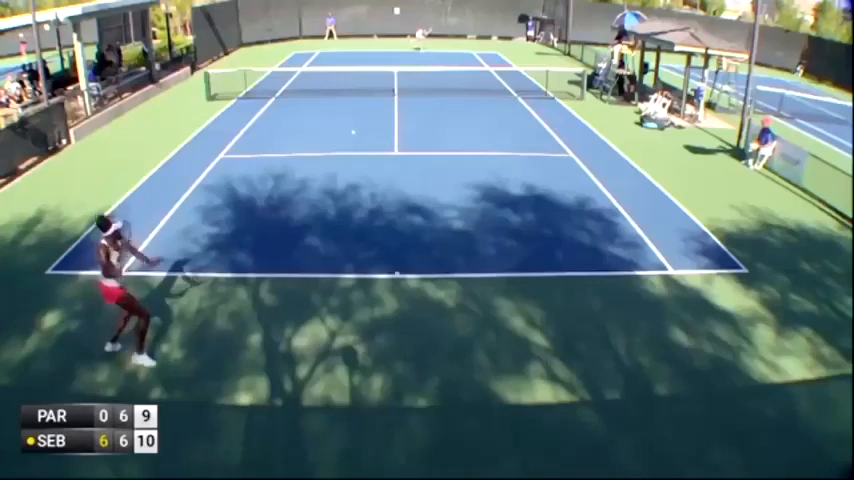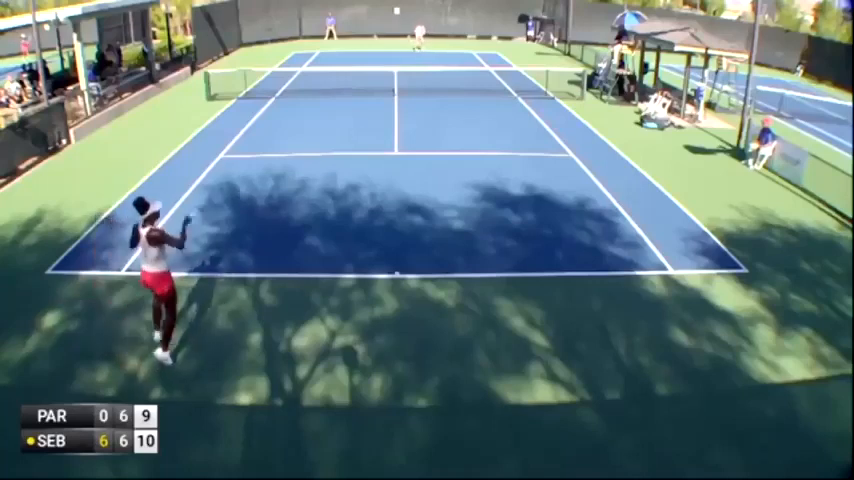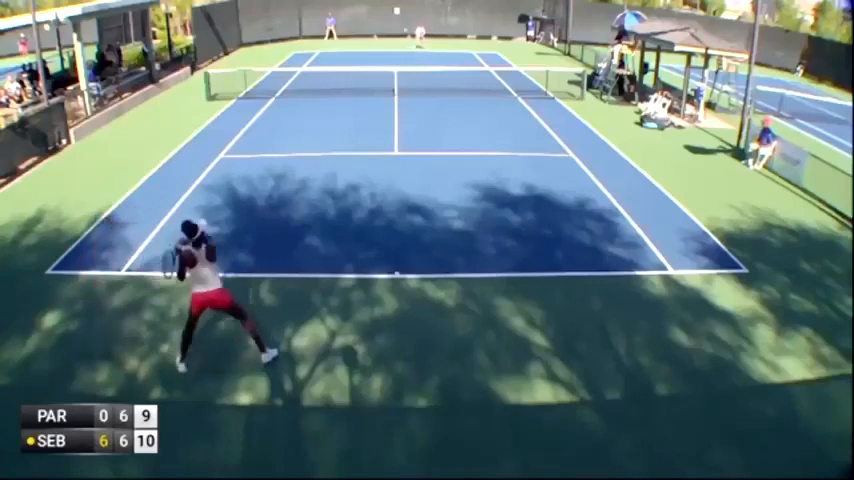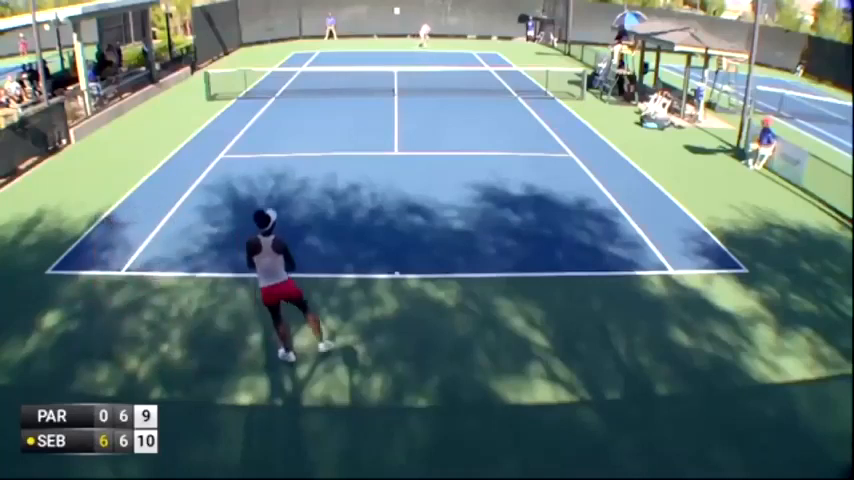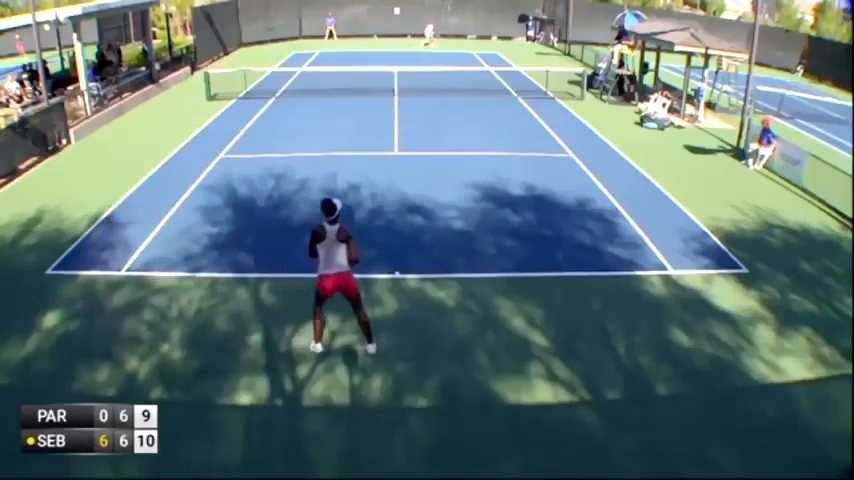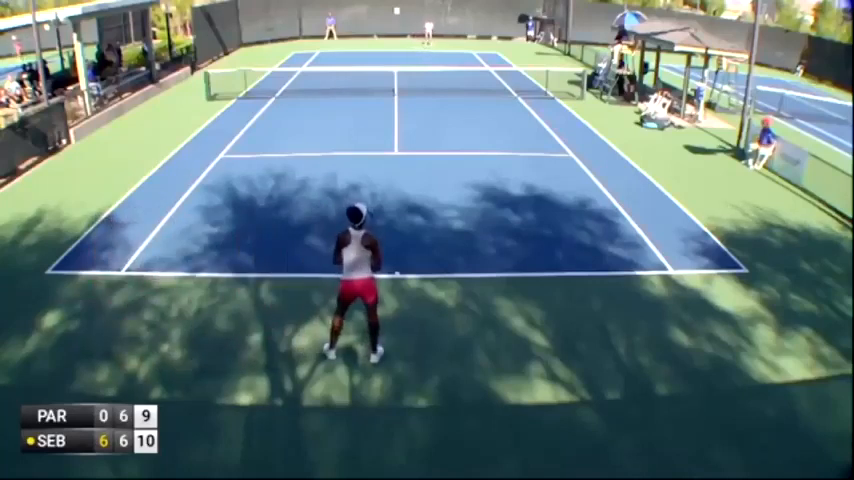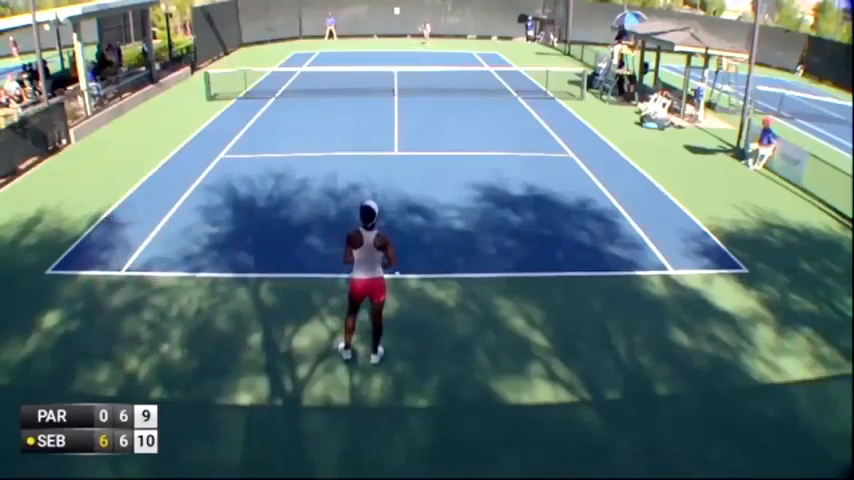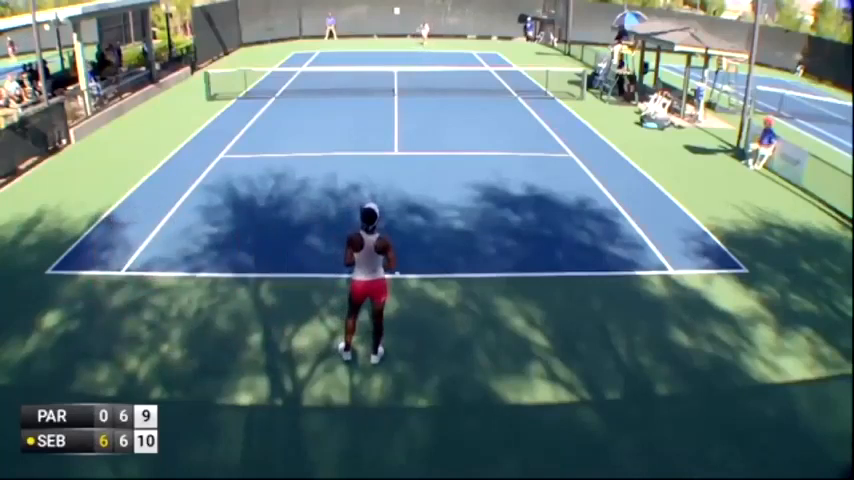
dt=0.4s
person 1, frame 1
left shoulder: (119, 239)
right shoulder: (103, 248)
left elbow: (133, 250)
right elbow: (106, 273)
left wrist: (149, 260)
right wrist: (116, 270)
left hip: (115, 285)
right hip: (111, 288)
left knee: (129, 311)
right knee: (144, 315)
left ankle: (113, 343)
right ankle: (140, 354)
person 1, frame 2
left shoulder: (137, 227)
right shoulder: (156, 233)
left elbow: (132, 245)
right elbow: (180, 245)
right wrist: (184, 225)
left hip: (147, 274)
right hip: (160, 276)
left knee: (158, 301)
right knee: (171, 313)
left ankle: (157, 331)
right ankle: (163, 350)
person 1, frame 3
left shoulder: (185, 254)
right shoulder: (210, 248)
left elbow: (181, 277)
left hip: (198, 296)
right hip: (218, 293)
left knee: (190, 327)
right knee: (245, 319)
left ankle: (182, 361)
right ankle: (265, 353)
person 1, frame 4
left shoulder: (251, 243)
right shoulder: (280, 243)
left elbow: (251, 265)
right elbow: (290, 267)
left hip: (268, 289)
right hip: (285, 284)
left knee: (277, 318)
right knee: (306, 309)
left ankle: (287, 351)
right ankle: (322, 342)
person 1, frame 5
left shoulder: (316, 231)
right shoulder: (345, 233)
left elbow: (312, 254)
right elbow: (355, 259)
left hip: (325, 278)
right hip: (344, 276)
left knee: (318, 307)
right knee: (358, 309)
left ankle: (317, 343)
right ankle: (370, 343)
person 1, frame 6
left shoulder: (342, 237)
right shoulder: (370, 239)
left elbow: (336, 260)
right elbow: (377, 265)
left hip: (348, 283)
right hip: (367, 282)
left knee: (339, 314)
right knee: (372, 316)
left ankle: (331, 349)
right ankle: (374, 352)
person 1, frame 7
left shoulder: (352, 236)
right shoulder: (382, 239)
left elbow: (347, 260)
right elbow: (392, 263)
left hip: (357, 282)
right hip: (377, 282)
left knee: (351, 314)
right knee: (377, 317)
left ankle: (346, 348)
right ankle: (375, 353)
person 1, frame 8
left shoulder: (353, 239)
right shoulder: (383, 242)
left elbow: (348, 262)
right elbow: (392, 266)
left hip: (358, 283)
right hip: (378, 283)
left knee: (351, 315)
right knee: (377, 318)
left ankle: (347, 349)
right ankle: (375, 353)
